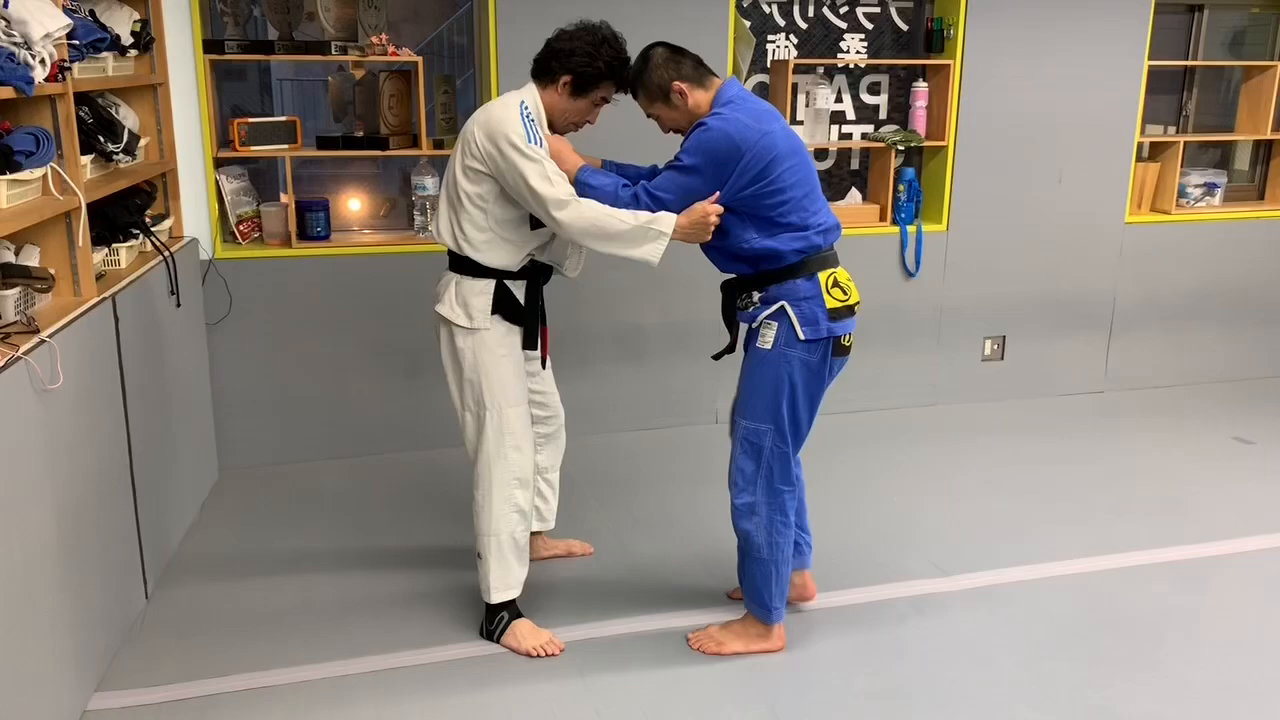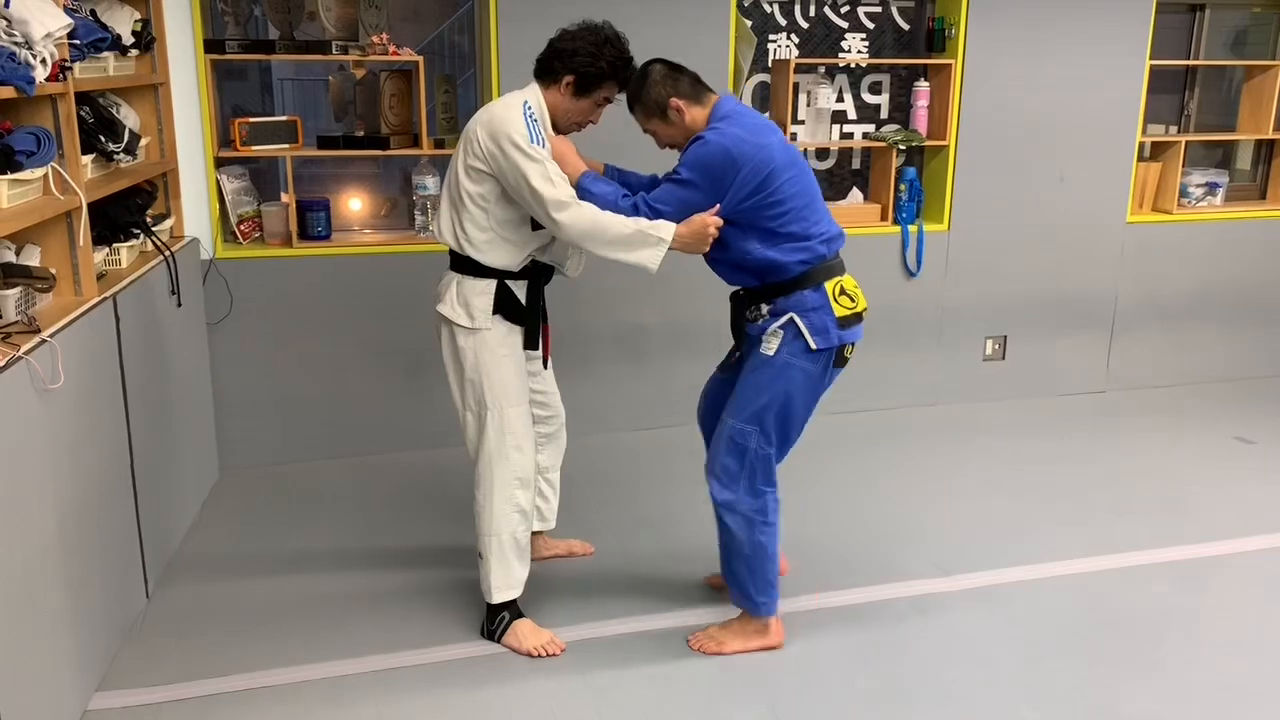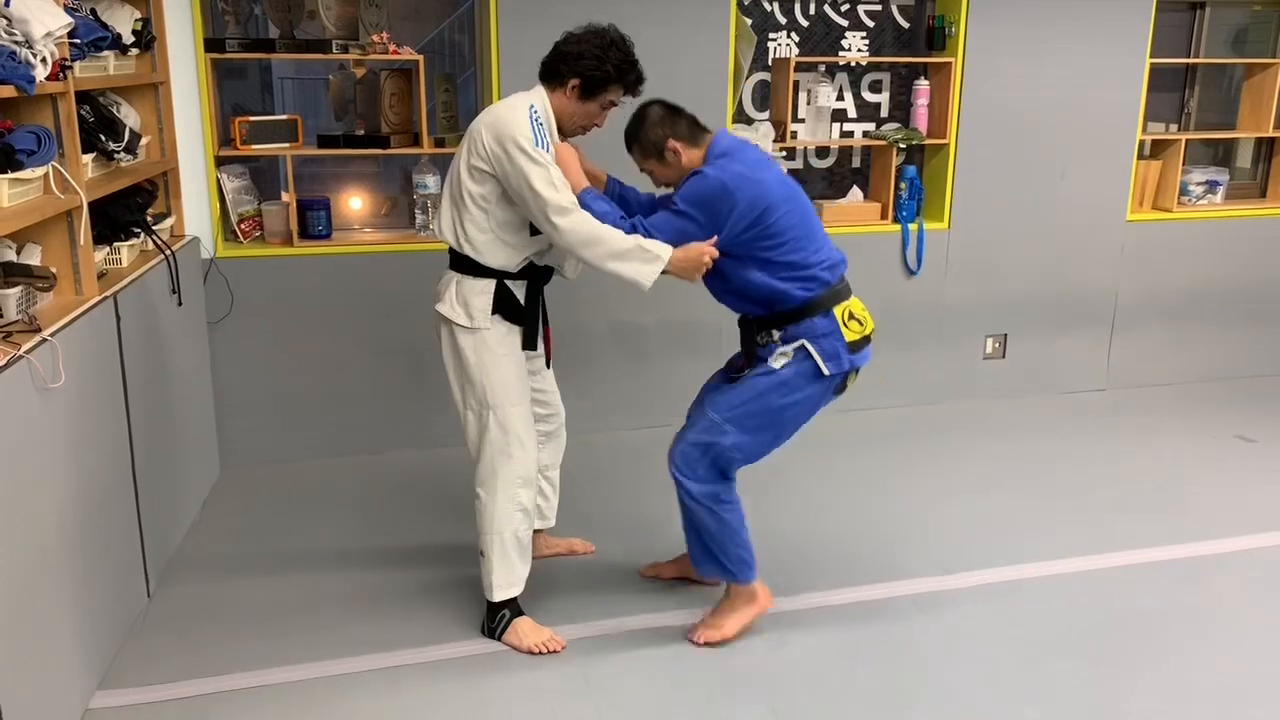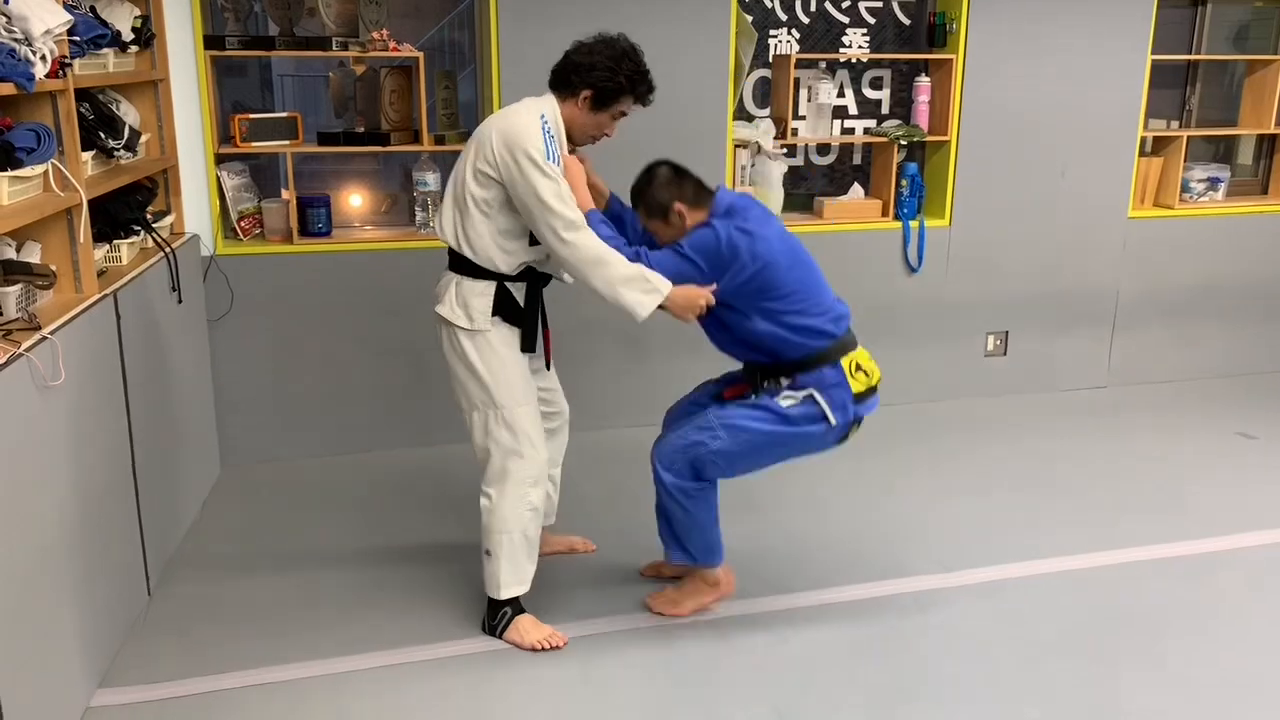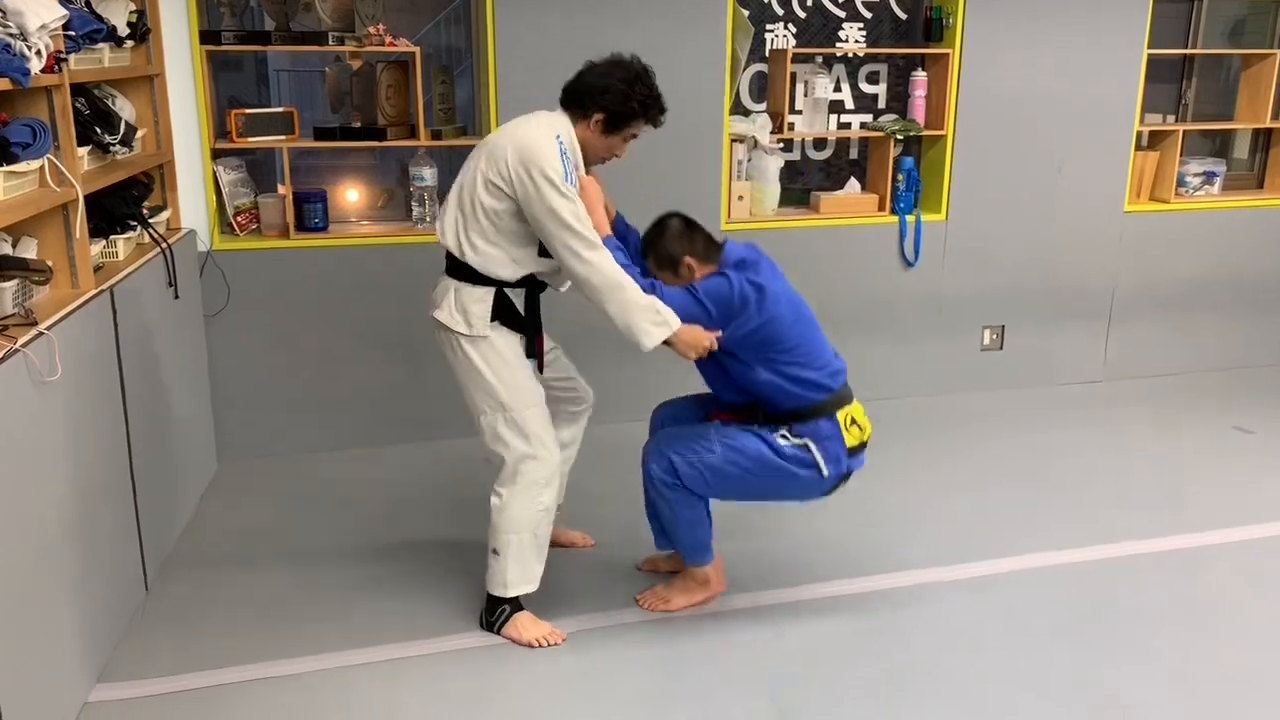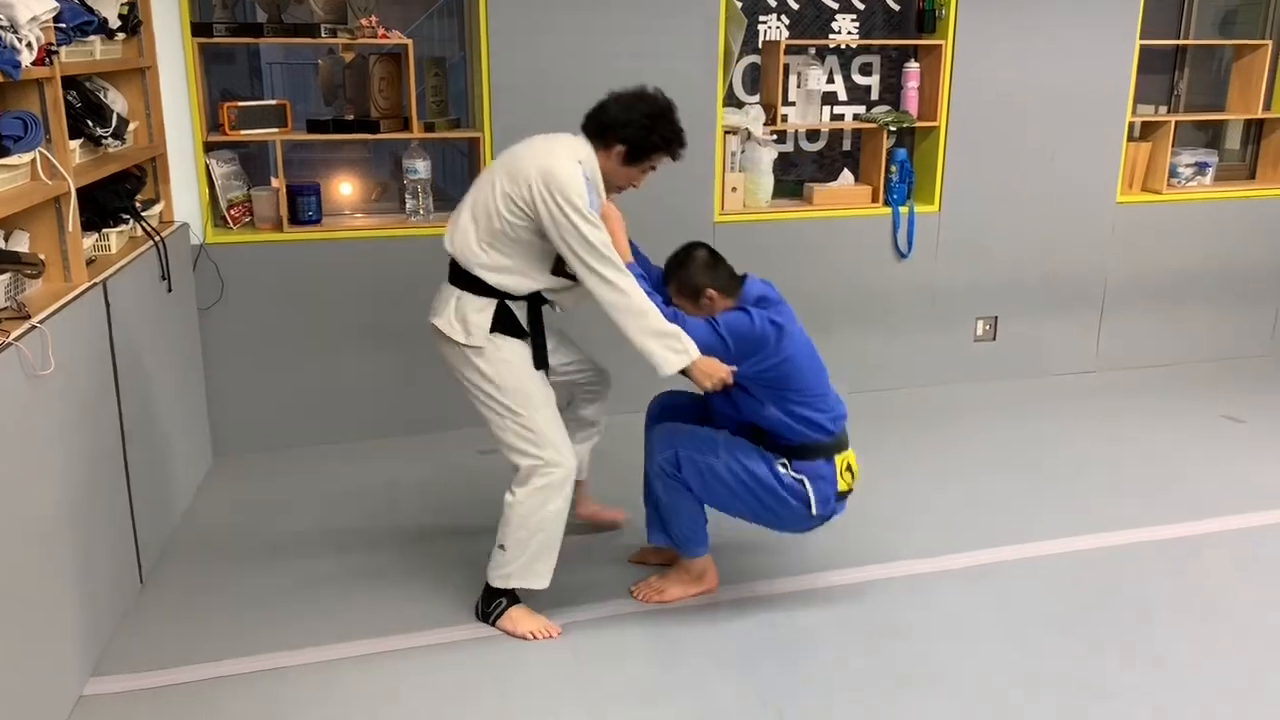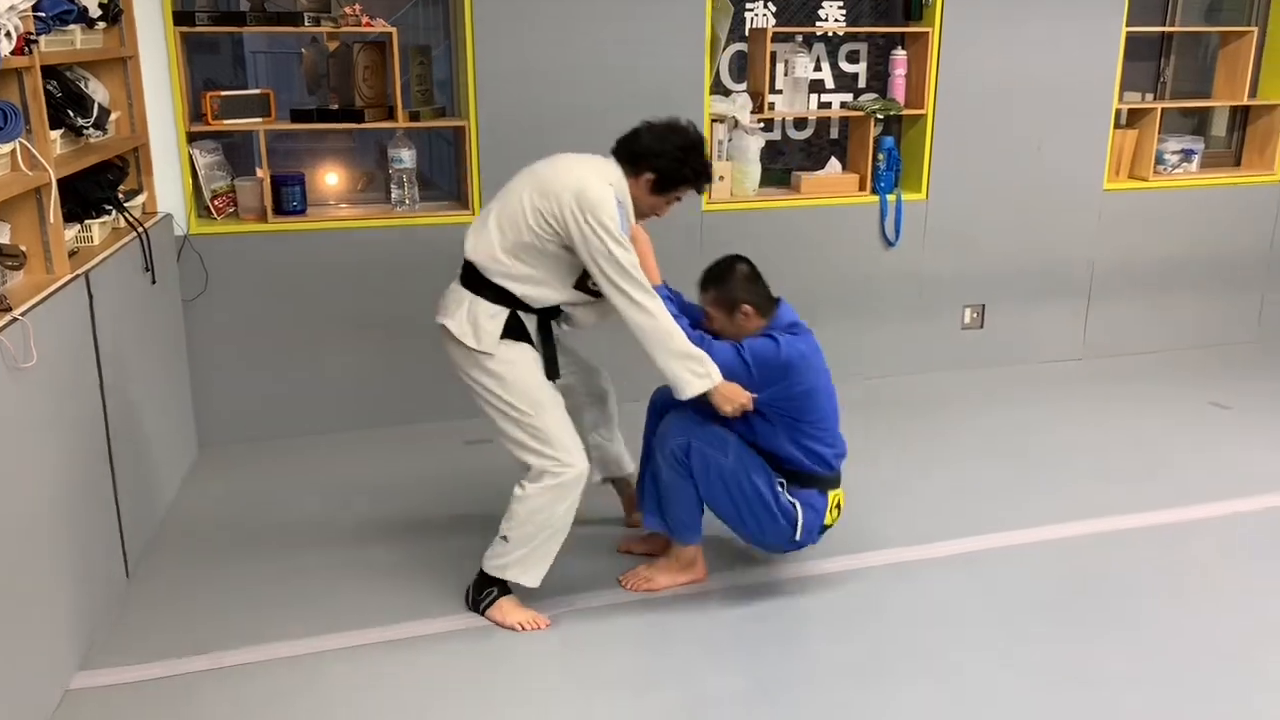
dt=0.1s
person 1, frame 1
left shoulder: (527, 122)
right shoulder: (508, 123)
left elbow: (550, 221)
right elbow: (567, 216)
right wrist: (671, 227)
left hip: (512, 301)
right hip: (484, 310)
left knee: (543, 421)
right knee: (505, 451)
left ankle: (531, 535)
right ankle: (501, 609)
person 1, frame 2
left shoulder: (529, 122)
right shoulder: (512, 123)
left elbow: (551, 219)
right elbow: (567, 218)
right wrist: (670, 236)
left hip: (515, 301)
right hip: (485, 309)
left knee: (544, 421)
right knee: (507, 451)
left ankle: (532, 534)
right ankle: (502, 610)
person 1, frame 3
left shoulder: (531, 120)
right shoulder: (517, 127)
left elbow: (552, 222)
right elbow: (568, 226)
right wrist: (667, 260)
left hip: (512, 299)
right hip: (484, 309)
left knee: (544, 420)
right knee: (510, 449)
left ankle: (530, 533)
right ankle: (503, 609)
person 1, frame 4
left shoulder: (536, 128)
right shoulder: (526, 135)
left elbow: (556, 235)
right elbow: (572, 243)
right wrist: (663, 293)
left hip: (511, 301)
right hip: (484, 311)
left knee: (548, 418)
right knee: (517, 451)
left ankle: (533, 531)
right ankle: (505, 606)
person 1, frame 5
left shoulder: (550, 137)
right shoulder: (541, 152)
left elbow: (566, 248)
right elbow: (586, 260)
right wrist: (671, 330)
left hip: (505, 303)
right hip: (481, 316)
left knee: (569, 401)
right knee: (535, 454)
left ankle: (534, 522)
right ankle: (504, 605)
person 1, frame 6
left shoulder: (564, 158)
right shoulder: (565, 177)
left elbow: (585, 267)
right elbow: (610, 283)
right wrist: (687, 358)
left hip: (508, 312)
right hip: (481, 325)
left knee: (586, 382)
right knee: (550, 461)
left ankle: (571, 499)
right ankle: (500, 597)
person 1, frame 7
left shoulder: (593, 177)
right shoulder: (595, 199)
right elbow: (638, 306)
right wrist: (711, 384)
left hip: (515, 315)
right hip: (486, 328)
left knee: (585, 391)
right knee: (561, 465)
left ankle: (630, 493)
right ankle: (493, 587)
person 2, frame 1
left shoulder: (727, 133)
right shoulder: (739, 114)
left elbow: (647, 208)
right elbow: (666, 185)
left wrist: (573, 168)
right wrist: (593, 166)
left hip: (798, 308)
right hip: (798, 298)
left knee: (758, 456)
right knee: (769, 446)
left ankle: (762, 622)
right ankle: (794, 569)
person 2, frame 2
left shoulder: (723, 147)
right shoulder: (737, 127)
left elbow: (647, 218)
right elbow: (668, 196)
left wrist: (575, 171)
right wrist: (598, 170)
left hip: (804, 317)
right hip: (800, 308)
left knee: (737, 461)
right knee: (717, 415)
left ankle: (758, 618)
right ankle: (760, 558)
person 2, frame 3
left shoulder: (726, 186)
right shoulder: (732, 159)
left elbow: (640, 243)
right elbow: (663, 216)
left wrist: (575, 184)
right wrist: (596, 180)
left hip: (818, 345)
right hip: (794, 334)
left knee: (697, 456)
right knee: (706, 424)
left ankle: (744, 590)
right ankle: (706, 556)
person 2, frame 4
left shoulder: (728, 242)
right shoulder: (731, 212)
right elbow: (652, 245)
left wrist: (582, 201)
right wrist: (599, 194)
left hip: (824, 392)
right hip: (792, 371)
left knee: (676, 455)
right knee: (684, 422)
left ankle: (708, 576)
right ankle: (693, 556)
person 2, frame 5
left shoulder: (740, 296)
right shoulder: (737, 261)
right elbow: (651, 267)
left wrist: (597, 220)
right wrist: (605, 211)
left hip: (816, 448)
right hip: (786, 415)
left knee: (666, 459)
right knee: (669, 419)
left ankle: (701, 575)
right ankle: (683, 551)
person 2, frame 6
left shoulder: (757, 331)
right shoulder: (752, 296)
right elbow: (660, 284)
left wrist: (617, 245)
right wrist: (620, 240)
left hip: (808, 486)
right hip: (782, 445)
left knee: (669, 449)
right knee: (667, 410)
left ankle: (697, 568)
right ankle: (672, 544)
person 2, frame 7
left shoulder: (781, 354)
right shoulder: (774, 329)
right elbow: (690, 318)
left wrist: (646, 267)
left hip: (796, 510)
right hip: (776, 472)
left knee: (679, 430)
right knee: (668, 401)
left ankle: (686, 558)
right ankle: (662, 529)
